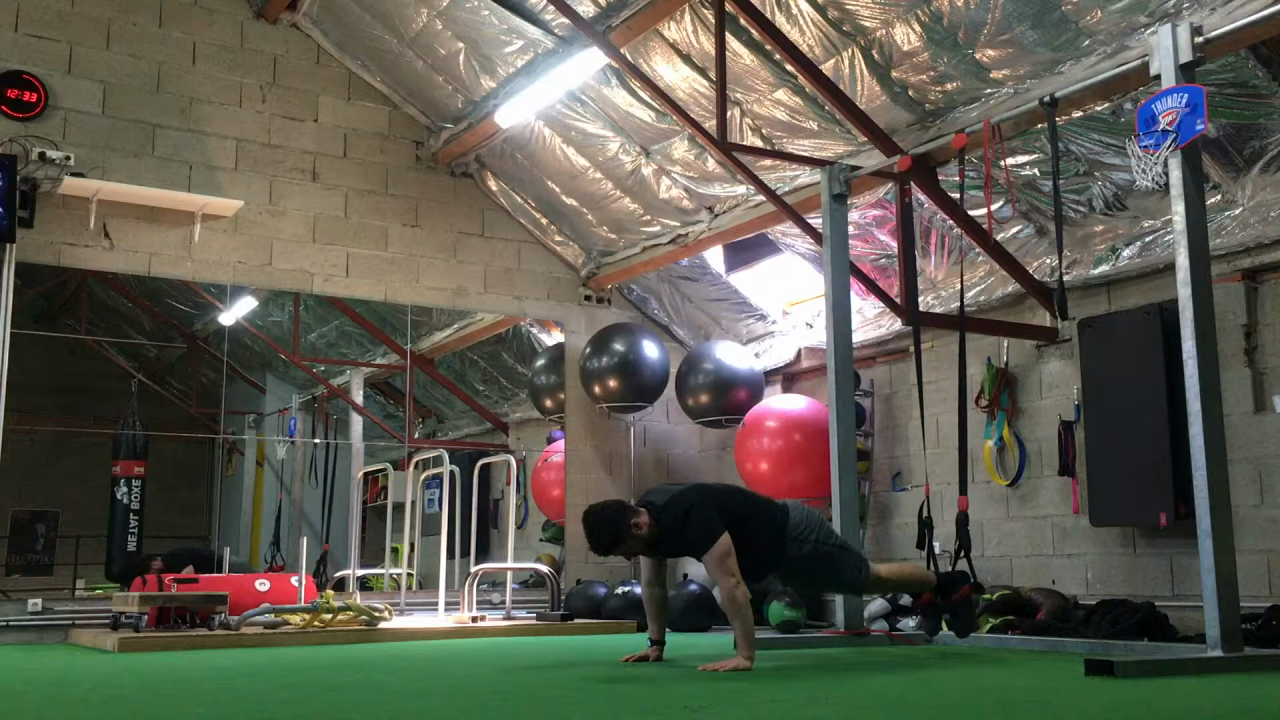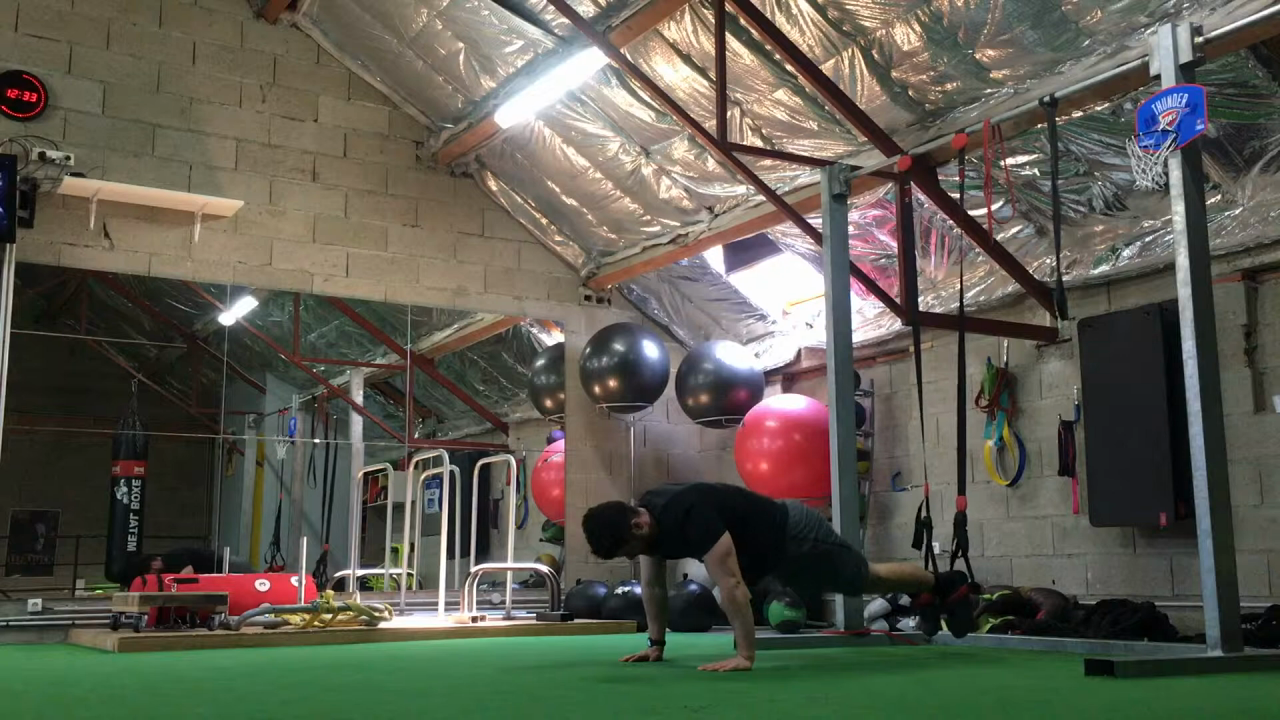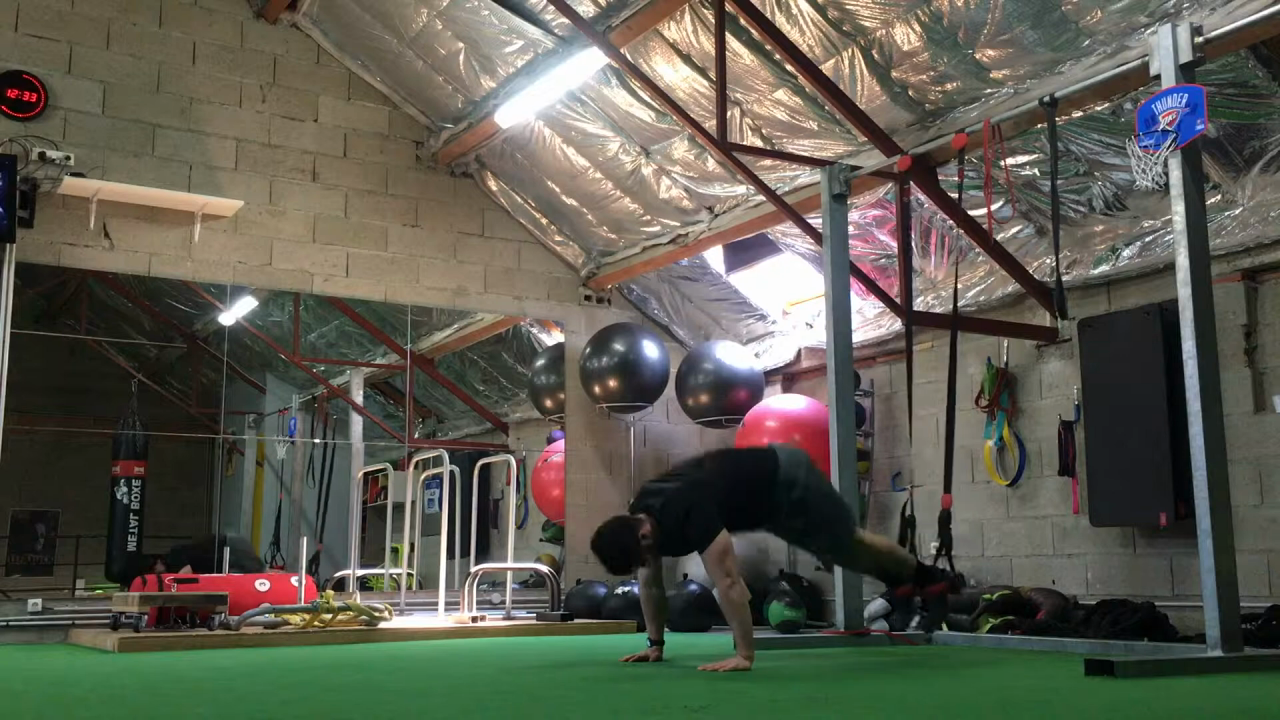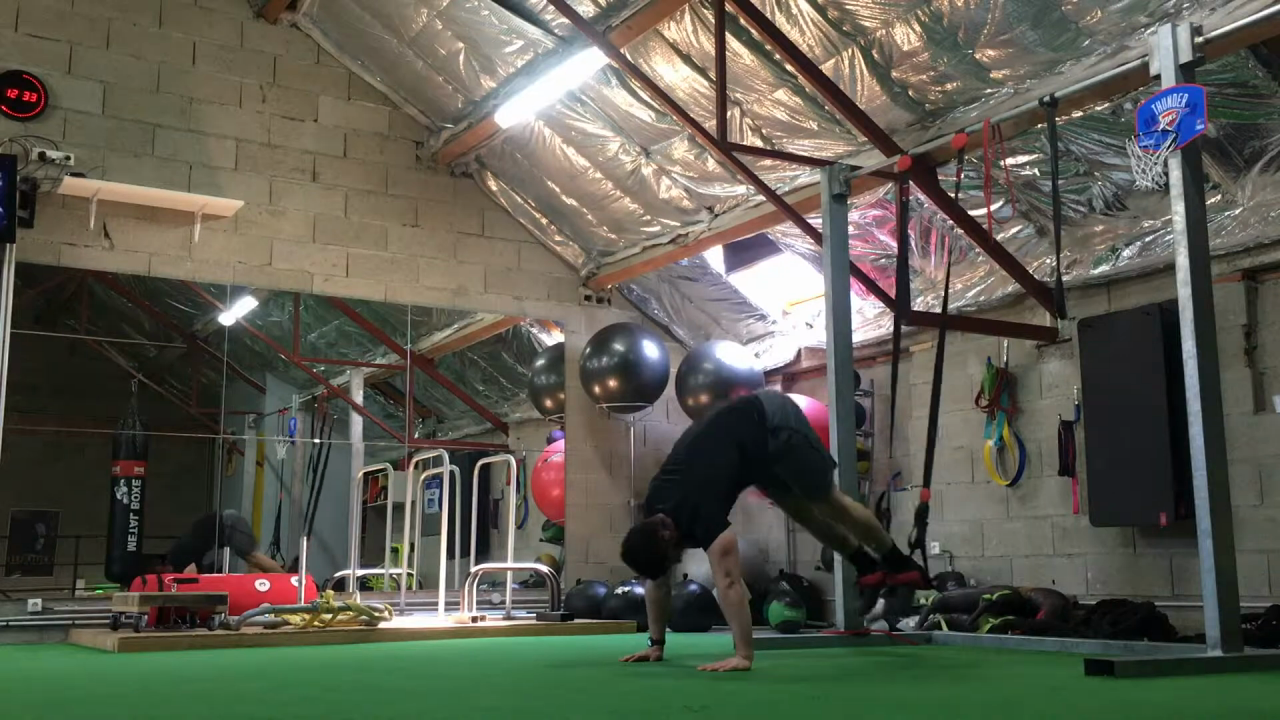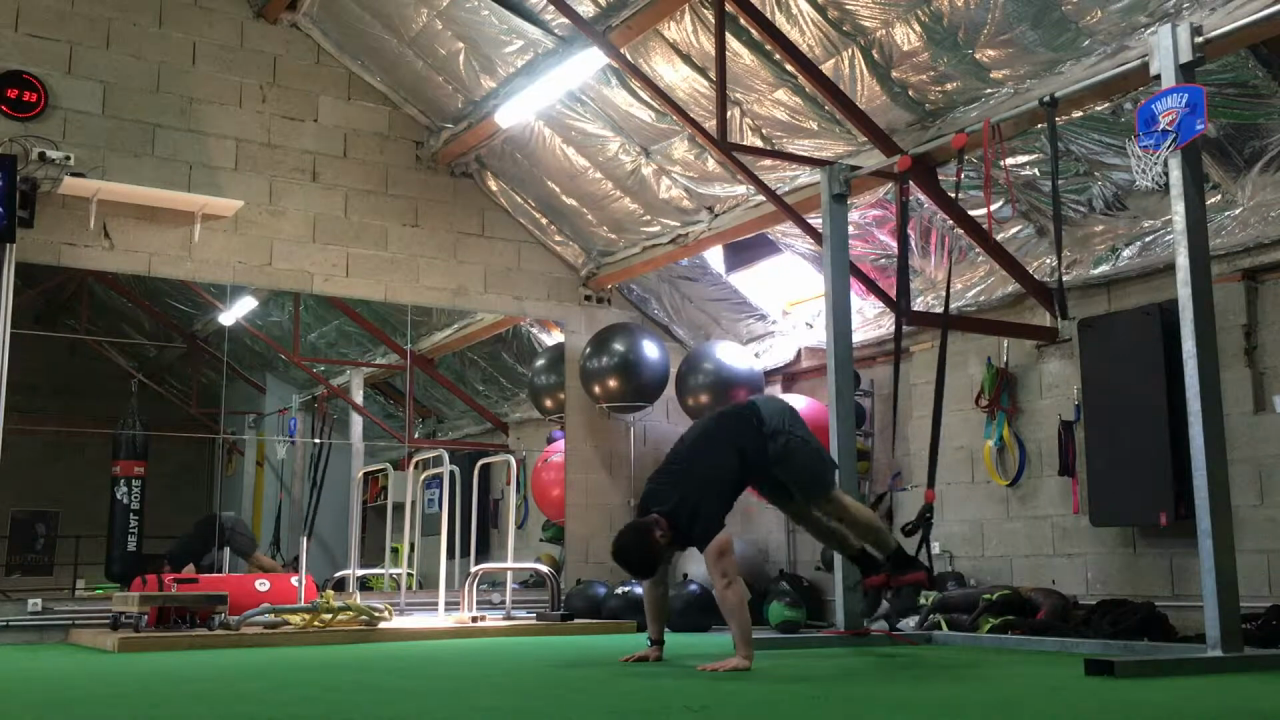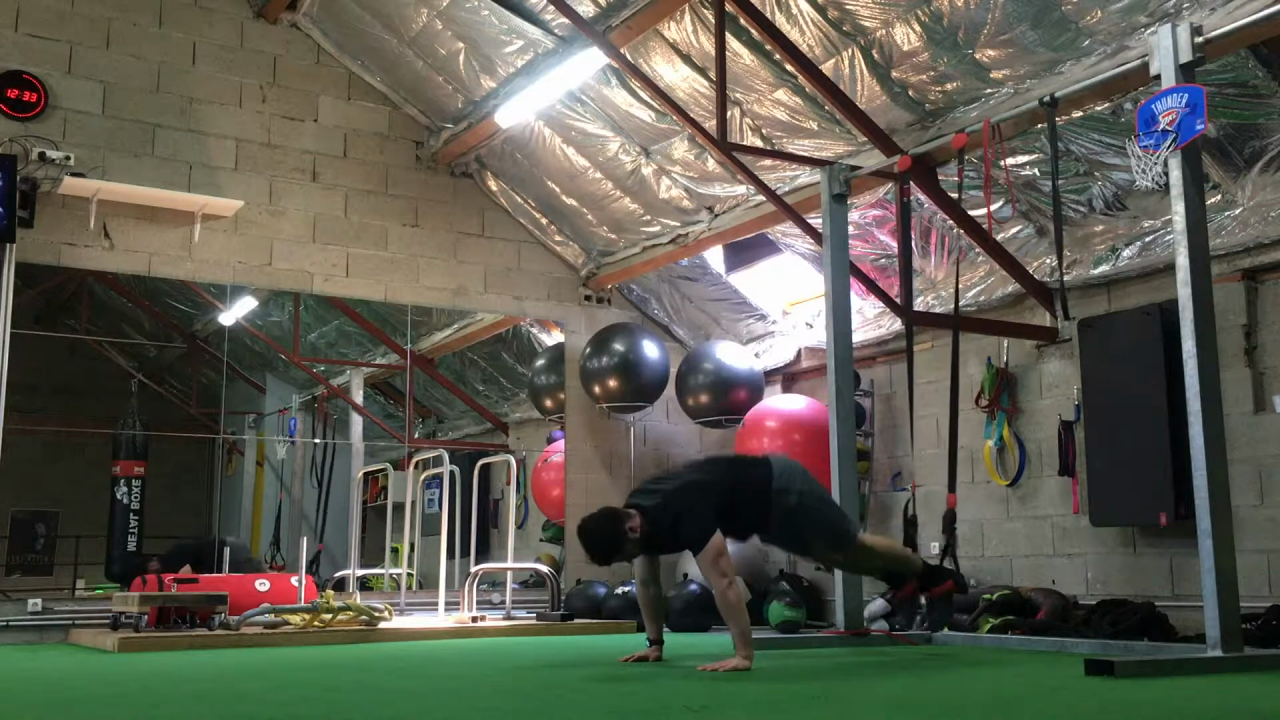
dt=0.2s
person 1, frame 1
left shoulder: (688, 512)
right shoulder: (647, 517)
left elbow: (731, 582)
right elbow: (653, 583)
left wrist: (745, 655)
right wrist: (656, 644)
left hip: (792, 536)
right hip: (774, 551)
left knee: (866, 579)
right knee: (862, 581)
left ankle: (949, 585)
right ankle: (925, 593)
person 1, frame 2
left shoulder: (688, 513)
right shoulder: (647, 517)
left elbow: (731, 582)
right elbow: (653, 583)
left wrist: (745, 655)
right wrist: (656, 643)
left hip: (793, 536)
right hip: (773, 551)
left knee: (865, 579)
right knee: (857, 580)
left ankle: (948, 585)
right ankle: (921, 593)
person 1, frame 3
left shoulder: (687, 514)
right shoulder: (642, 517)
left elbow: (727, 581)
right elbow: (651, 584)
left wrist: (744, 655)
right wrist: (654, 645)
left hip: (786, 475)
right hip: (768, 494)
left knee: (847, 542)
right knee: (824, 547)
left ankle: (927, 576)
right ankle: (898, 580)
person 1, frame 4
left shoulder: (699, 509)
right shoulder: (655, 511)
left elbow: (727, 582)
right elbow: (658, 582)
left wrist: (743, 656)
right wrist: (656, 644)
left hip: (774, 421)
right hip: (754, 435)
left knee: (827, 502)
right knee: (797, 507)
left ankle: (897, 563)
right ankle: (868, 566)
person 1, frame 5
left shoulder: (694, 509)
right shoulder: (651, 511)
left elbow: (726, 581)
right elbow: (655, 579)
left wrist: (743, 655)
right wrist: (655, 642)
left hip: (770, 425)
right hip: (752, 444)
left knee: (829, 502)
right knee: (798, 509)
left ankle: (902, 563)
right ankle: (872, 567)
person 1, frame 6
left shoulder: (681, 511)
right shoulder: (640, 515)
left elbow: (723, 582)
right elbow: (647, 582)
left wrist: (743, 653)
right wrist: (655, 643)
left hip: (781, 488)
right hip: (762, 506)
left knee: (851, 544)
right knee: (827, 553)
left ankle: (933, 576)
right ankle: (900, 581)
